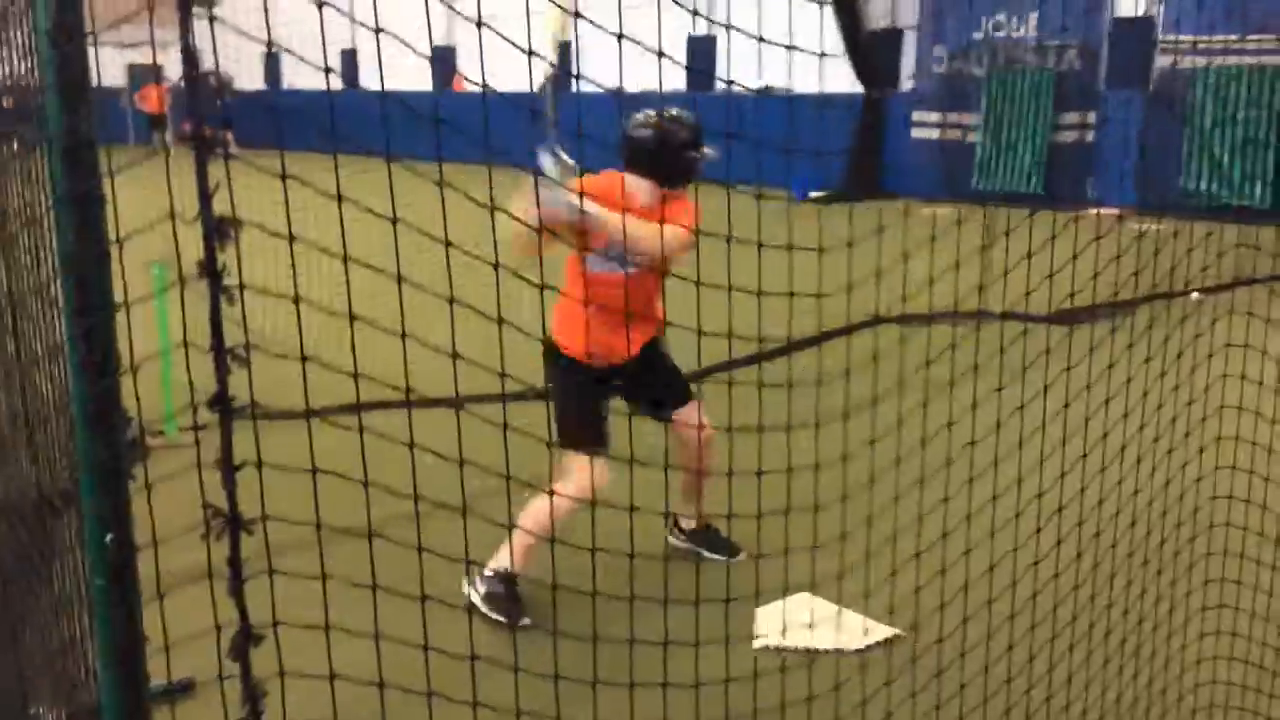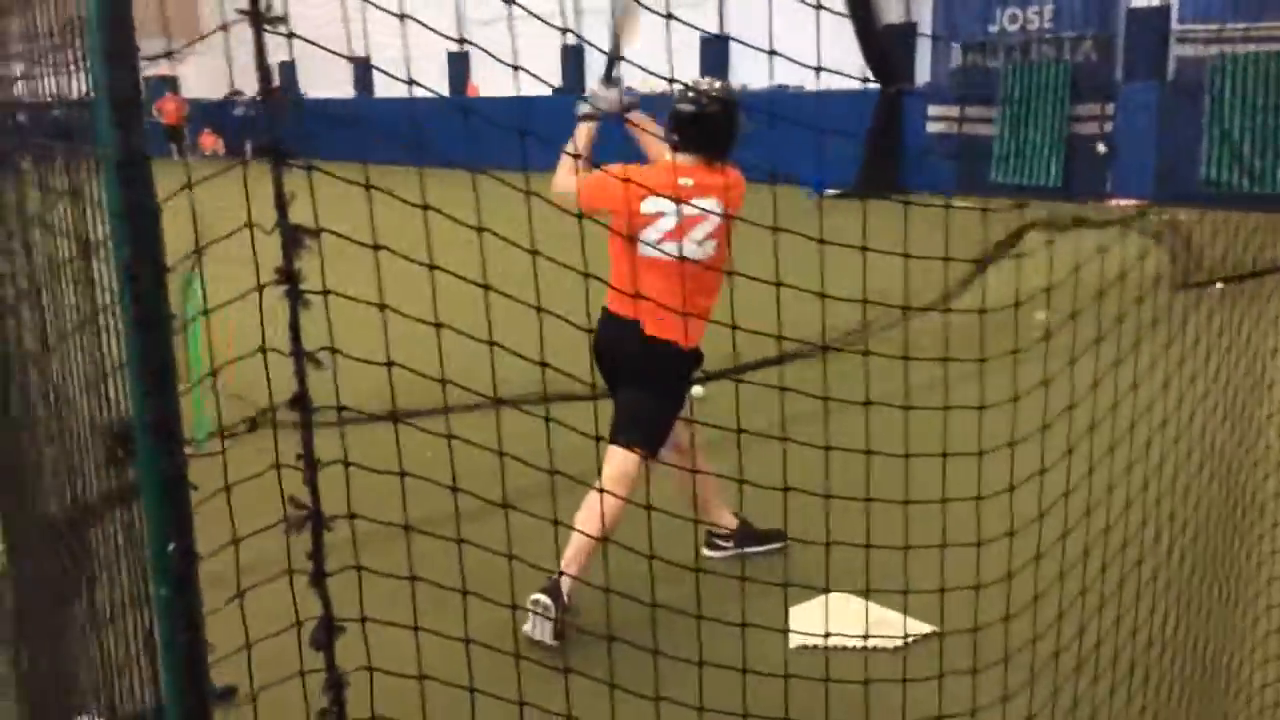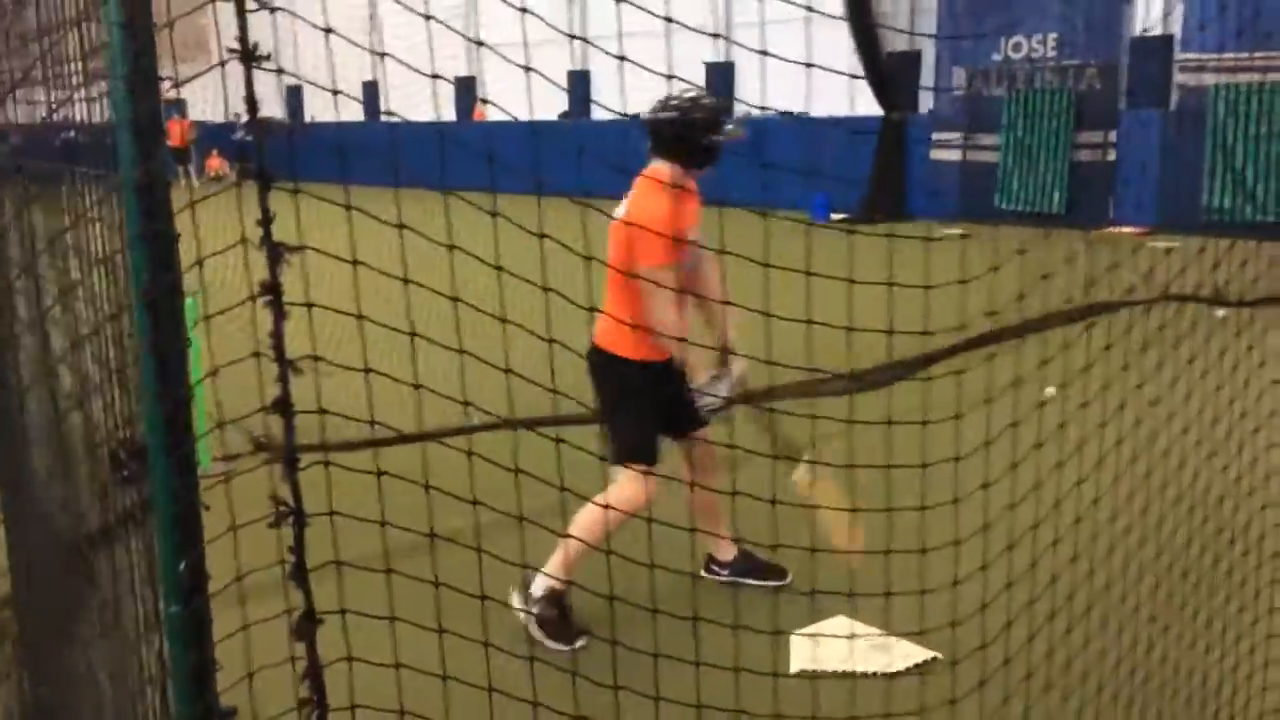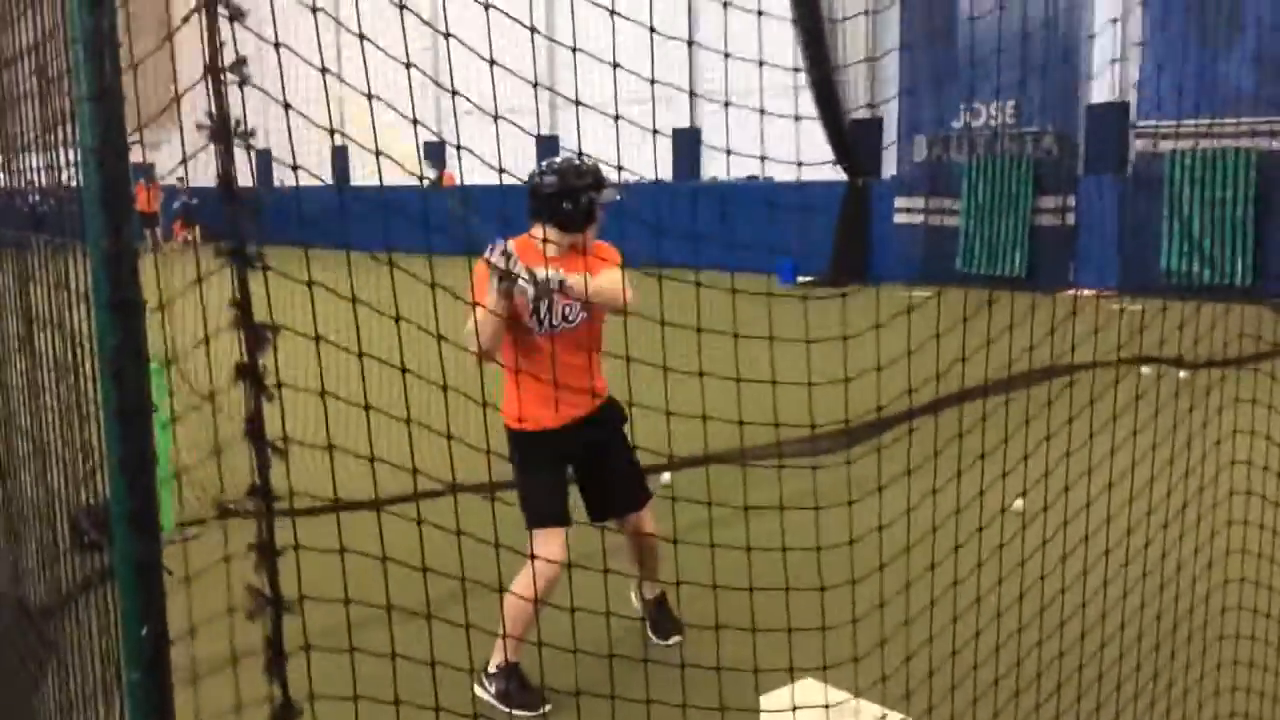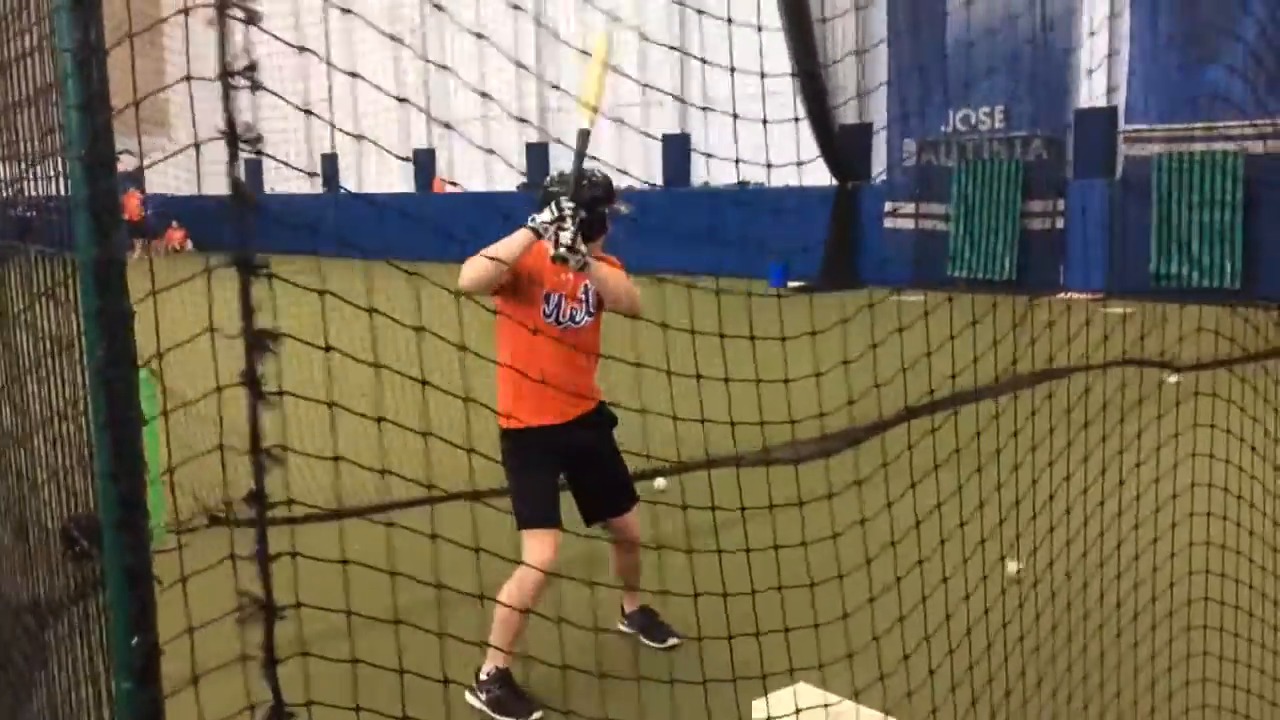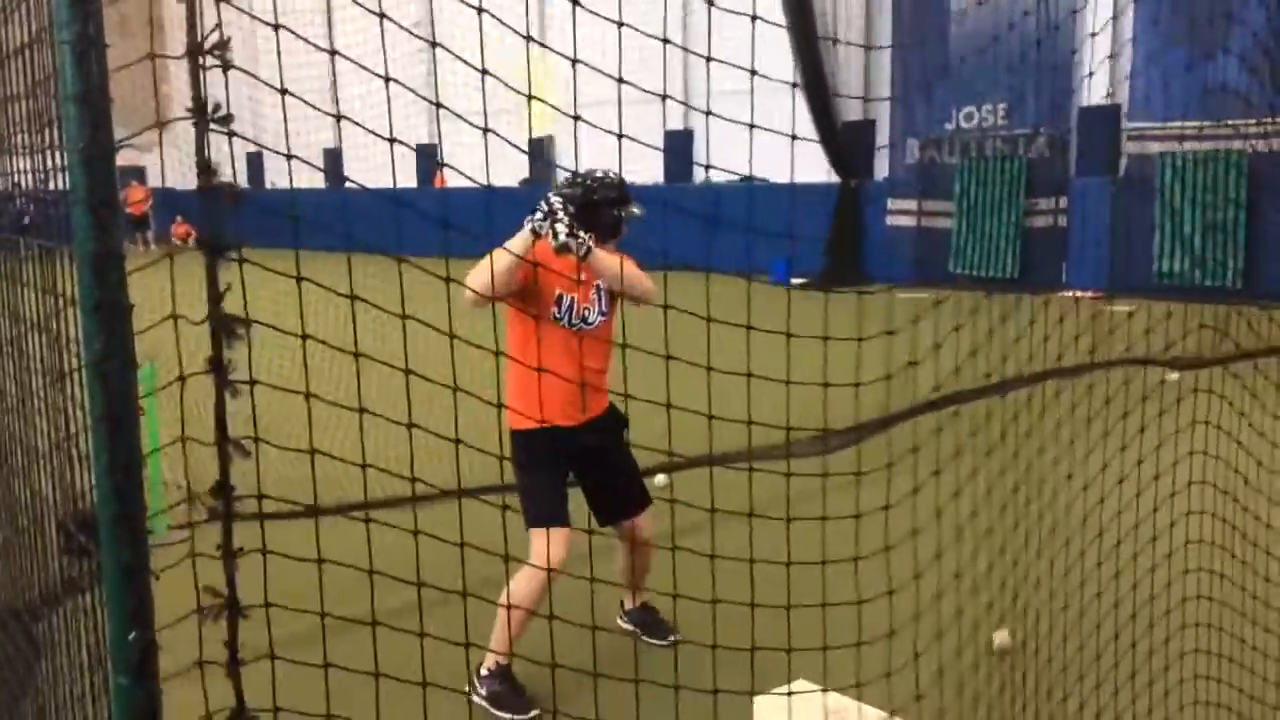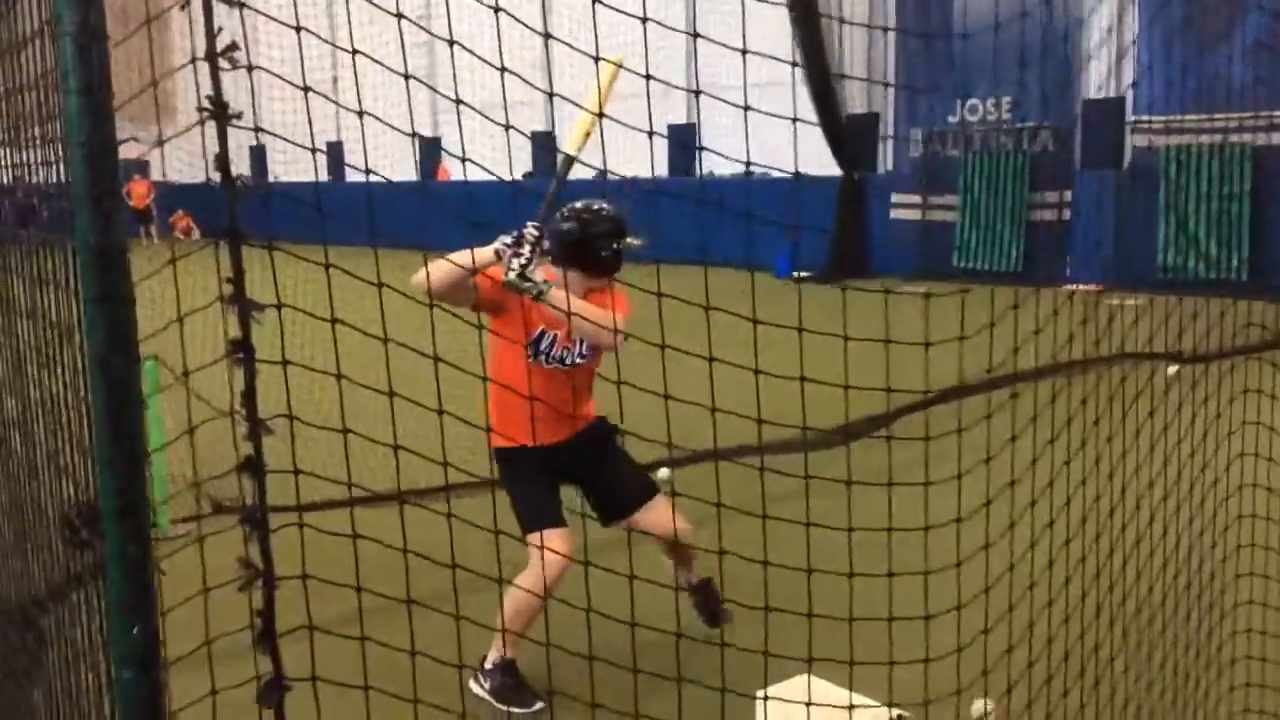
dt=0.7s
person 1, frame 1
left shoulder: (676, 208)
right shoulder: (589, 195)
left elbow: (653, 245)
left wrist: (576, 207)
right wrist: (548, 202)
left hip: (637, 343)
right hip: (580, 352)
left knee: (695, 430)
right knee: (581, 479)
left ankle: (690, 522)
right ankle: (497, 573)
person 1, frame 2
left shoulder: (628, 185)
right shoulder: (731, 187)
left elbow: (565, 187)
left wrist: (588, 120)
right wrist: (631, 115)
left hip: (615, 332)
right hip: (666, 349)
left knee: (673, 432)
right knee: (619, 473)
left ankle: (724, 529)
right ankle: (556, 591)
person 1, frame 3
left shoulder: (681, 197)
right shoulder: (649, 212)
left elbow: (702, 278)
right elbow: (663, 316)
left wrist: (724, 347)
right wrist: (705, 366)
left hip: (662, 353)
right hip: (624, 357)
left knee: (701, 443)
right knee: (632, 491)
left ankle: (725, 556)
right ankle: (541, 592)
person 1, frame 4
left shoulder: (600, 254)
right shoulder: (503, 259)
left elbow: (621, 298)
right elbow: (482, 348)
left wrist: (551, 279)
right wrist: (500, 285)
left hip: (595, 413)
right hip: (533, 428)
left knee: (642, 525)
right knee: (551, 558)
left ankle: (650, 594)
right ankle: (498, 671)
person 1, frame 5
left shoulder: (601, 264)
right shoulder: (522, 258)
left elbow: (632, 304)
right elbow: (469, 280)
left wrist: (578, 259)
right wrist: (535, 230)
left hip: (586, 417)
right hip: (528, 428)
left knee: (628, 528)
right knee: (542, 557)
left ankle: (633, 610)
person 1, frame 6
left shoulder: (610, 261)
right shoulder: (529, 259)
left elbow: (646, 291)
right elbow: (475, 292)
left wrist: (582, 249)
right wrist: (531, 231)
left hip: (597, 419)
right hip: (539, 429)
left knee: (639, 530)
right knee: (549, 556)
left ankle: (633, 608)
right ankle: (489, 673)
person 1, frame 7
left shoulder: (609, 298)
right shoulder: (506, 287)
left elbow: (608, 336)
right elbow: (429, 283)
left wrist: (534, 287)
right wrist: (495, 254)
left hip: (583, 433)
right hip: (522, 448)
left knee: (668, 527)
right knee: (553, 558)
left ankle: (695, 575)
right ankle: (494, 666)
